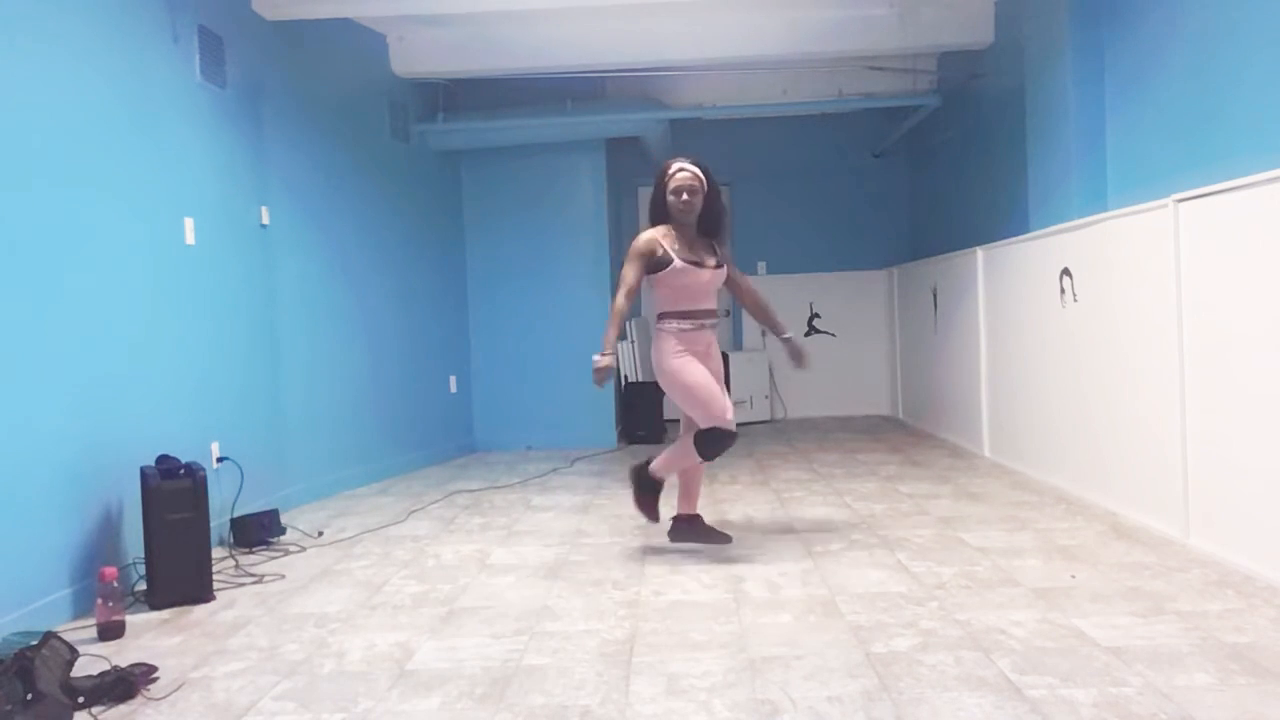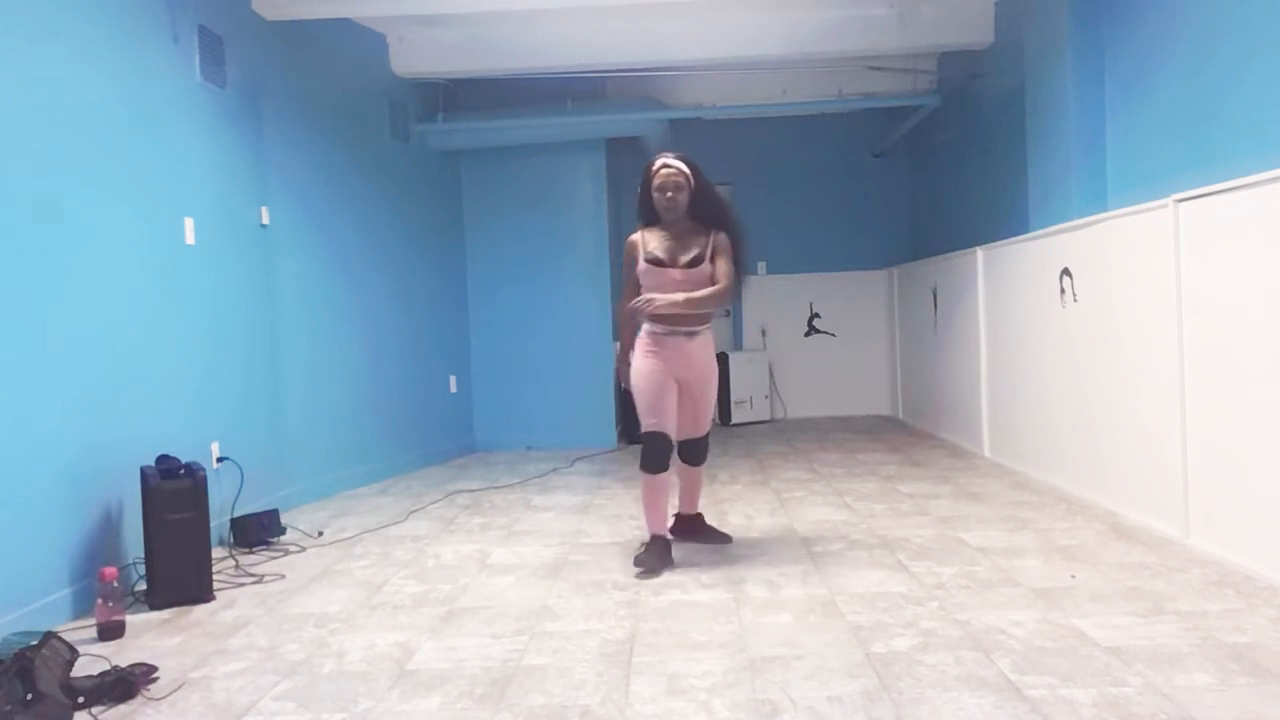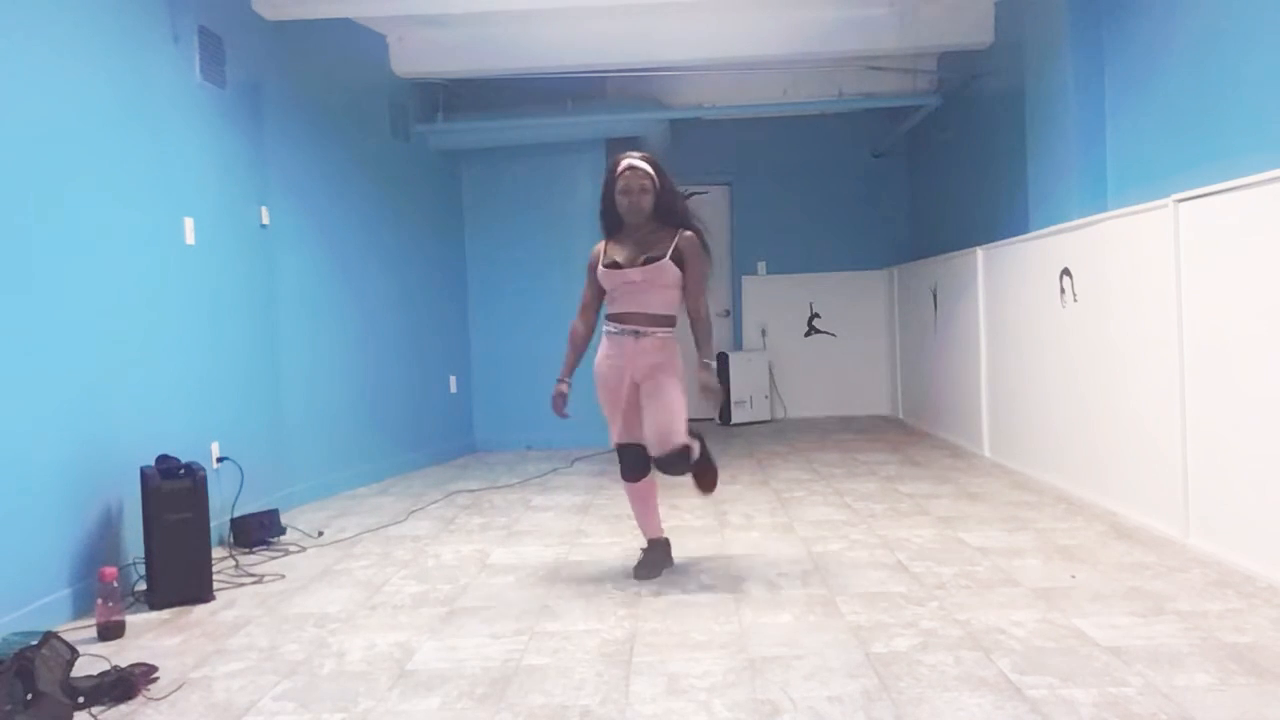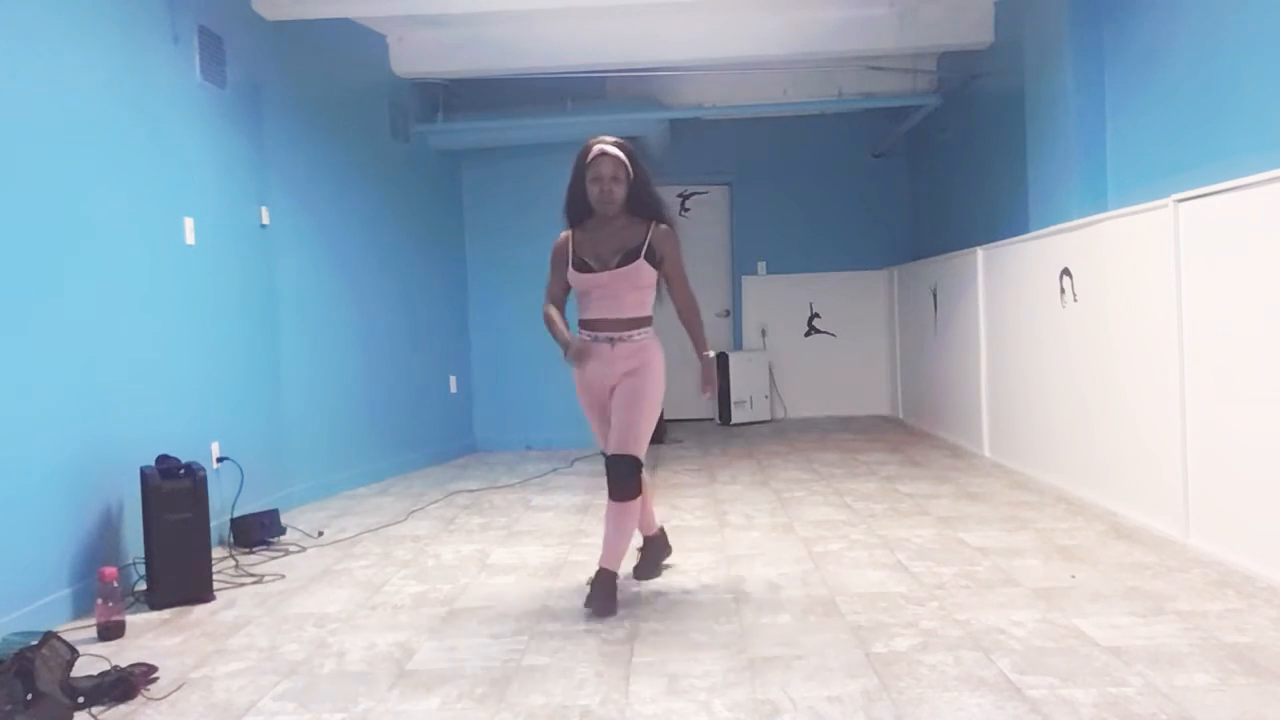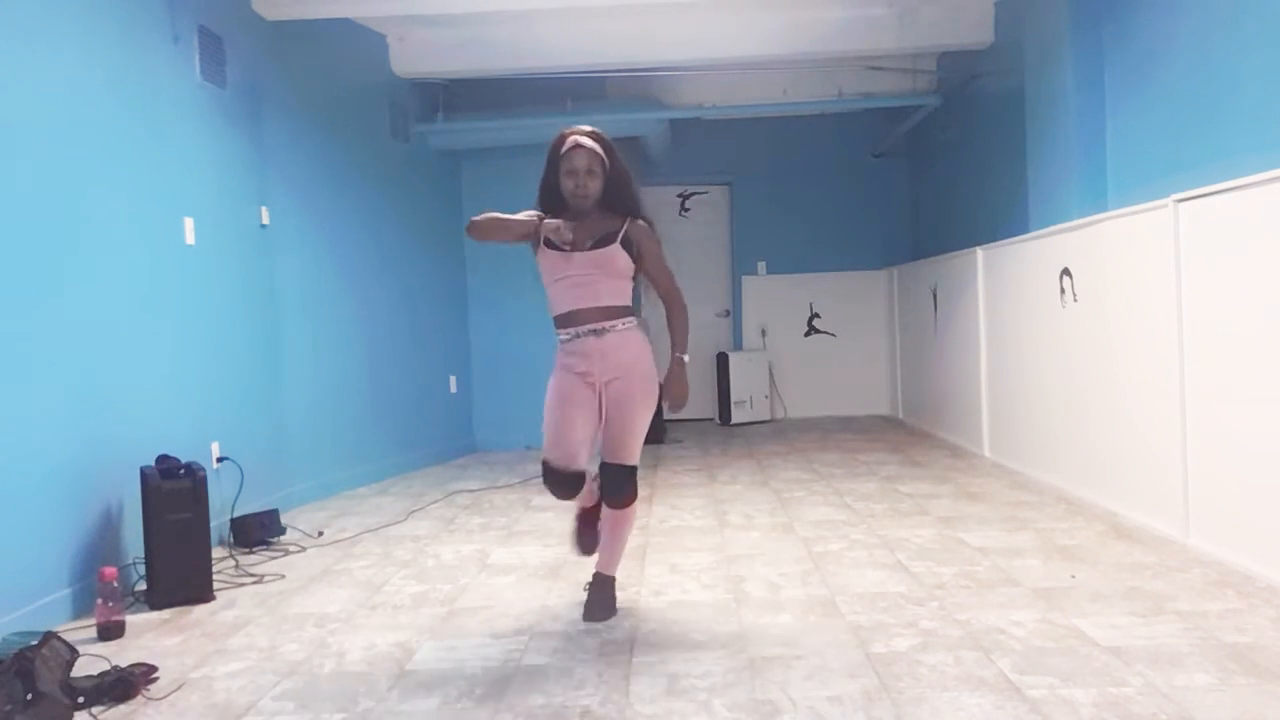
dt=0.4s
person 1, frame 1
left shoulder: (713, 245)
right shoulder: (650, 243)
left elbow: (746, 294)
right elbow: (625, 297)
left wrist: (784, 334)
right wrist: (607, 351)
left hip: (708, 347)
right hip: (674, 348)
left knee: (700, 434)
right knee: (722, 429)
left ankle: (686, 518)
right ankle: (651, 472)
person 1, frame 2
left shoulder: (716, 239)
right shoulder: (637, 242)
left elbow: (723, 290)
right elbow: (629, 304)
left wrist: (671, 301)
right wrist: (621, 358)
left hip: (698, 349)
right hip: (652, 352)
left knee: (694, 439)
right knee: (656, 442)
left ankle: (689, 519)
right ankle: (657, 539)
person 1, frame 3
left shoulder: (683, 243)
right shoulder: (602, 250)
left elbow: (698, 308)
right elbow: (585, 316)
left wrist: (705, 366)
right wrist: (566, 376)
left hip: (661, 355)
right hip: (612, 357)
left knee: (666, 451)
right knee: (629, 453)
left ankle: (692, 451)
right ankle: (656, 544)
person 1, frame 4
left shoulder: (657, 235)
right shoulder: (568, 242)
left elbow: (683, 299)
right elbow: (551, 304)
left wrist: (706, 356)
right wrist: (566, 341)
left hip: (640, 358)
right hip: (592, 362)
left knee: (625, 464)
right knee: (618, 464)
left ankle: (607, 574)
right ankle: (654, 540)
person 1, frame 5
left shoulder: (632, 230)
right shoulder: (541, 226)
left elbow: (673, 299)
right elbow: (477, 227)
left wrist: (678, 363)
right wrist: (540, 228)
left hip: (627, 354)
right hip: (572, 360)
left knee: (620, 470)
right knee: (561, 471)
left ankle: (604, 578)
right ankle: (589, 505)
